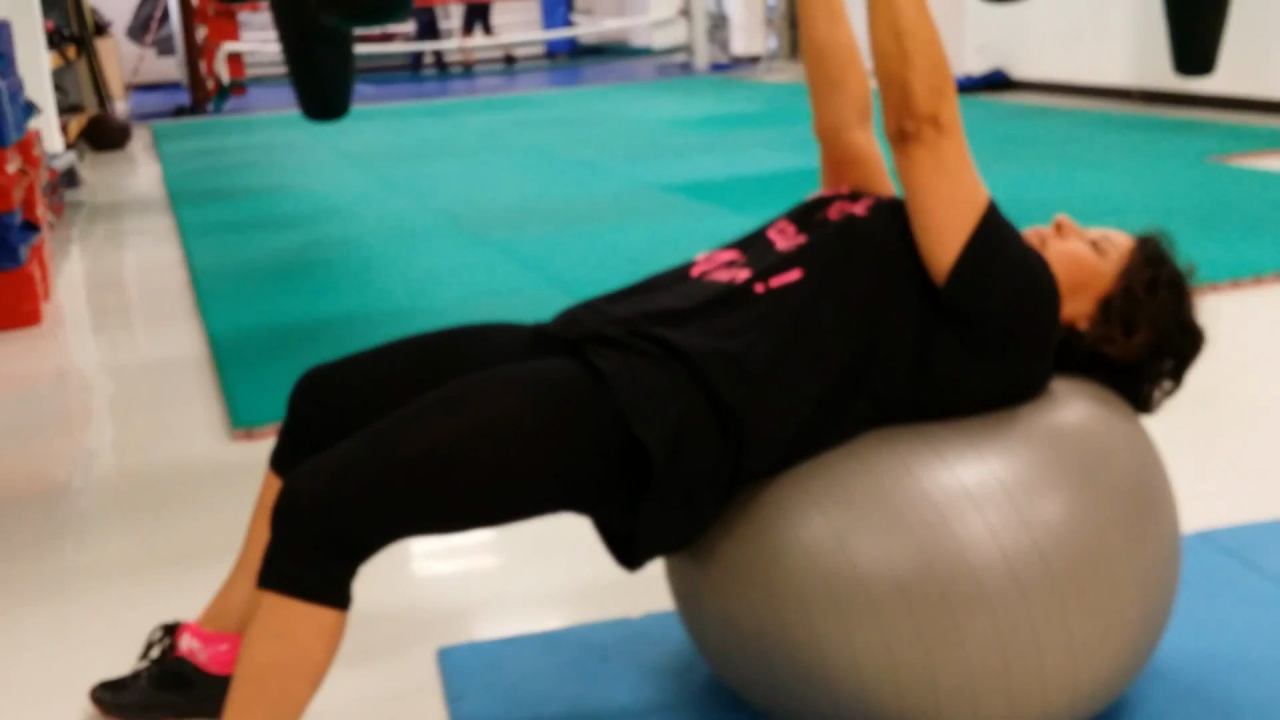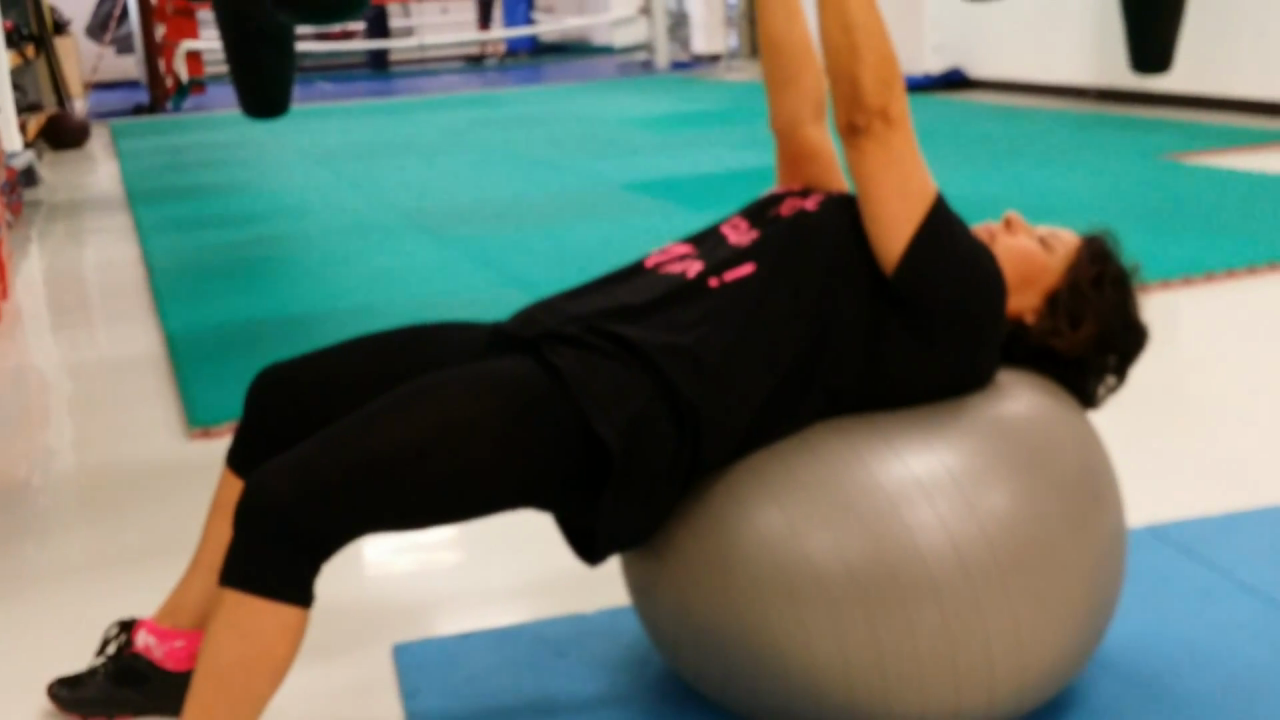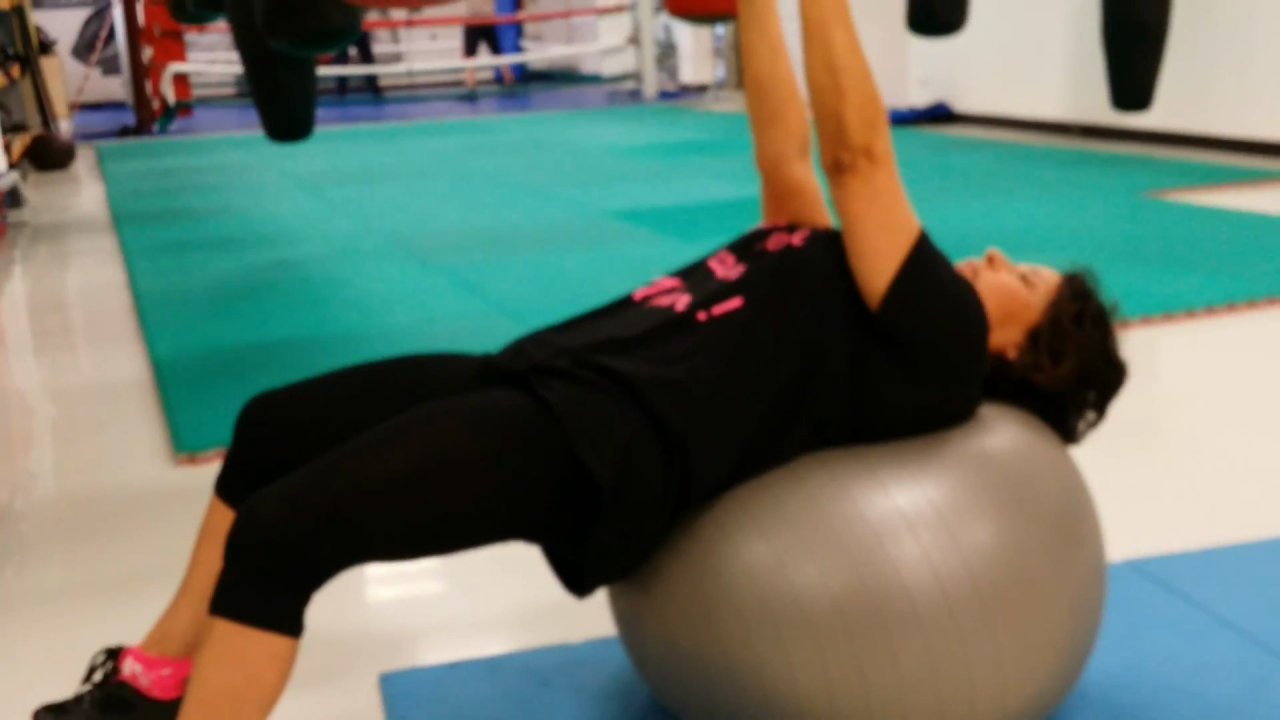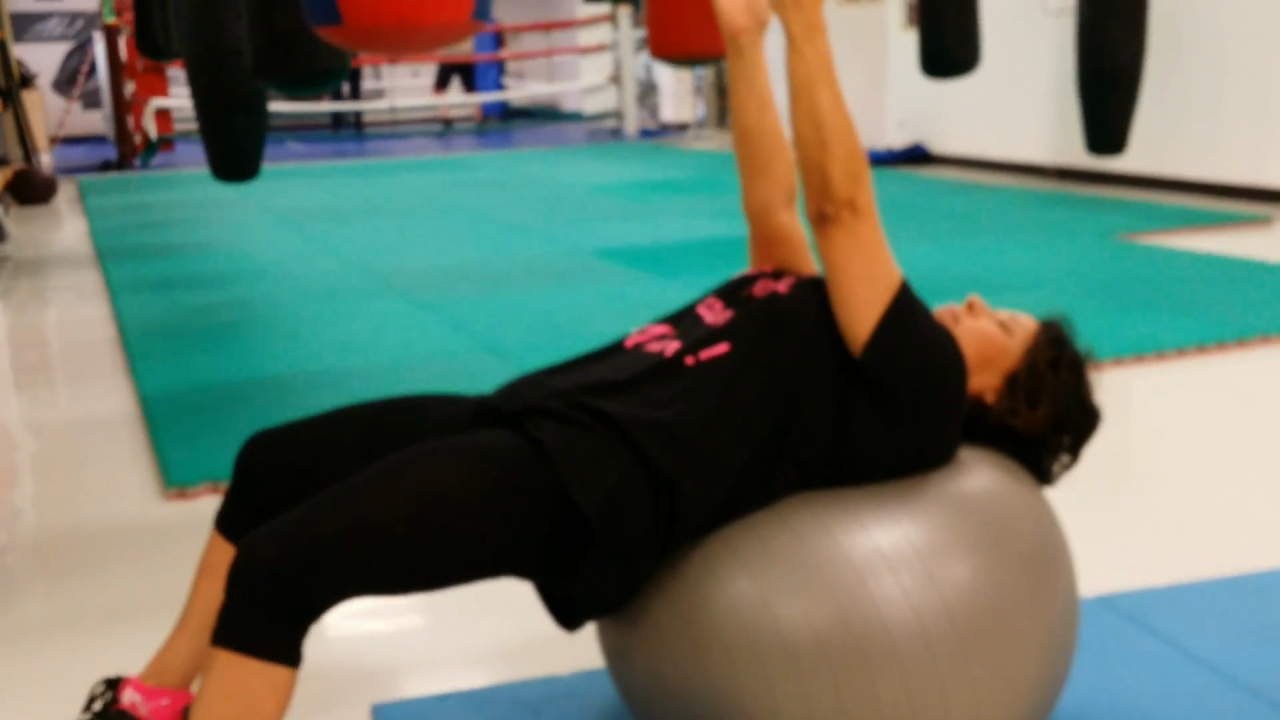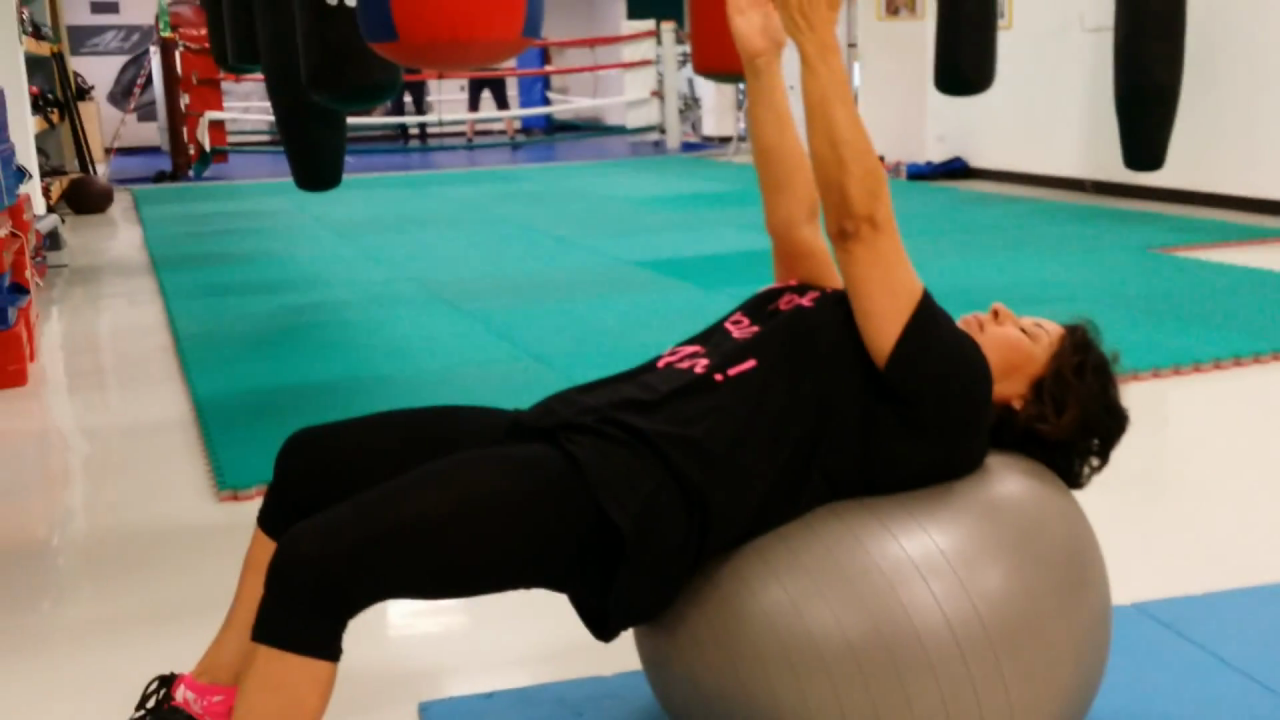
dt=1s
person 1, frame 1
left shoulder: (1008, 320)
right shoulder: (926, 259)
left elbow: (922, 123)
right elbow: (845, 119)
left hip: (658, 413)
right hip: (602, 350)
left knee: (325, 509)
right knee: (321, 403)
person 1, frame 2
left shoulder: (956, 310)
right shoulder: (880, 257)
left elbow: (871, 117)
right elbow: (803, 114)
left hip: (615, 411)
right hip: (560, 347)
left knee: (289, 507)
right knee: (280, 401)
person 1, frame 3
left shoulder: (939, 343)
right shoulder: (862, 291)
left elbow: (856, 154)
right elbow: (788, 157)
left hip: (601, 444)
right hip: (551, 379)
left knee: (280, 534)
right knee: (270, 427)
person 1, frame 4
left shoulder: (921, 394)
right shoulder: (840, 339)
left elbow: (841, 207)
right elbow: (775, 208)
left hip: (594, 482)
right hip: (544, 423)
left knee: (280, 566)
right knee: (271, 465)
person 1, frame 5
left shoulder: (947, 399)
right shoulder: (865, 348)
left elbow: (860, 224)
right elbow: (797, 223)
left hip: (621, 500)
right hip: (580, 439)
left knee: (317, 564)
right knee: (311, 462)
